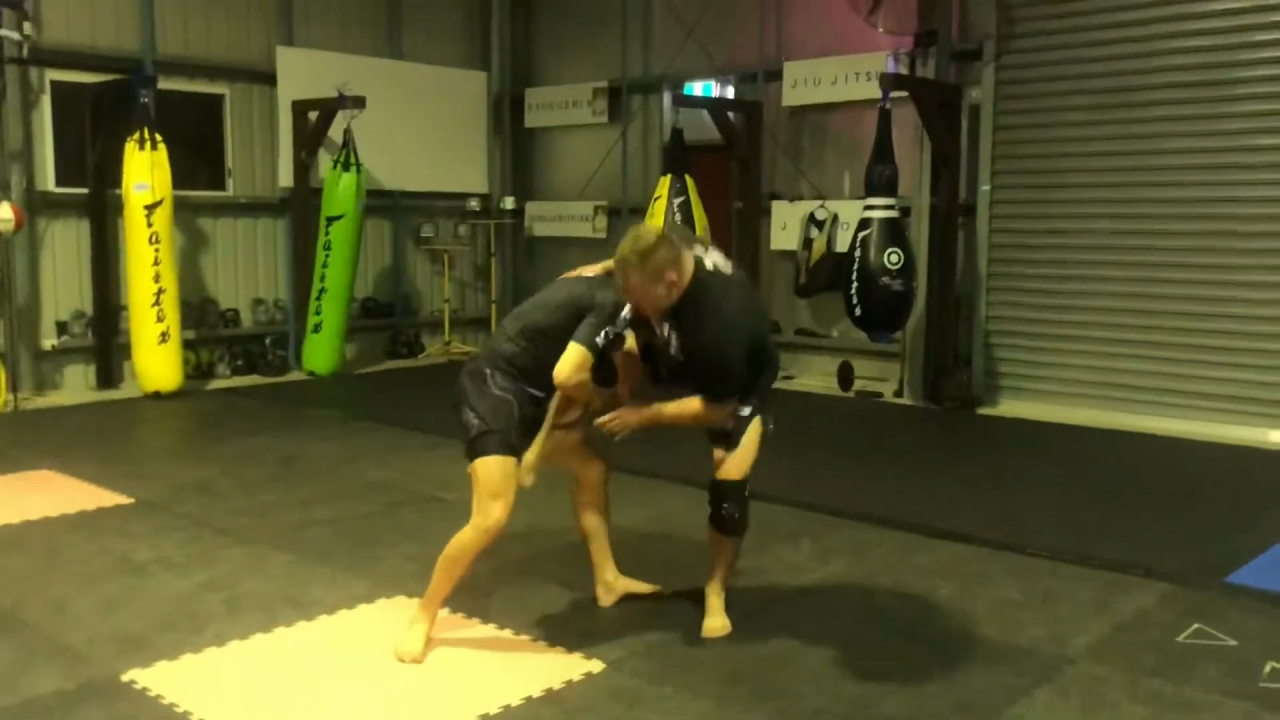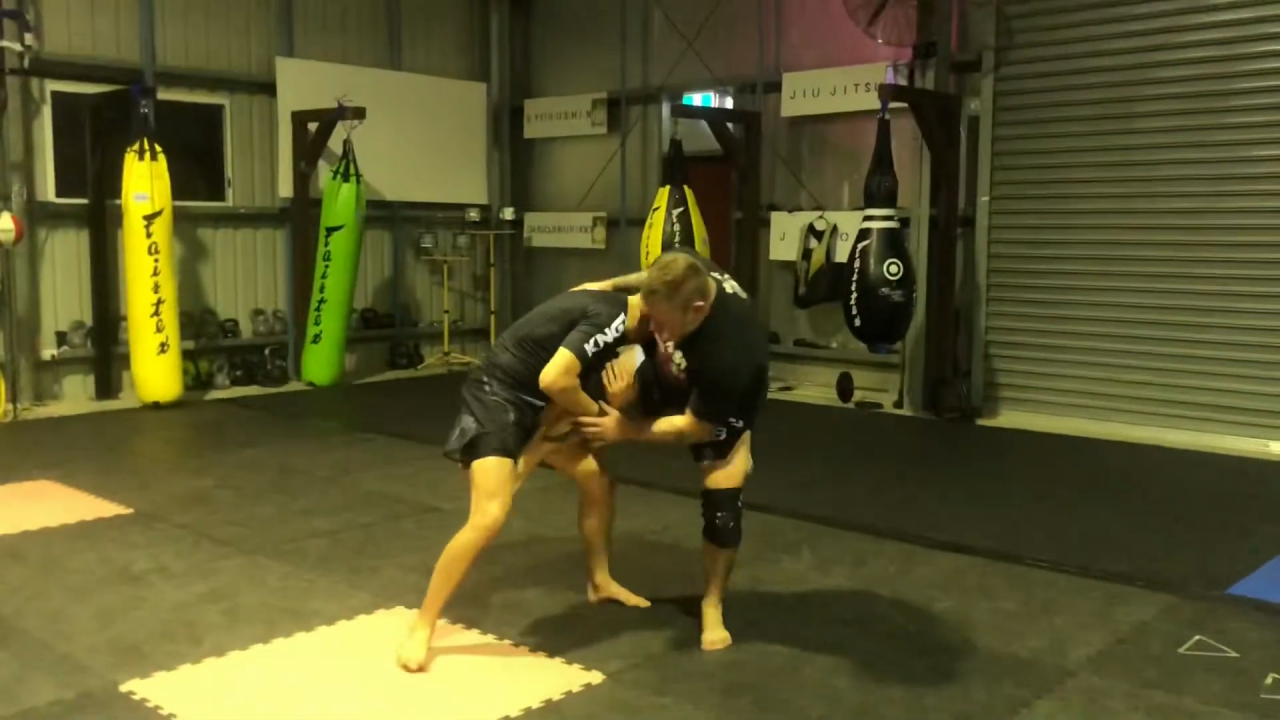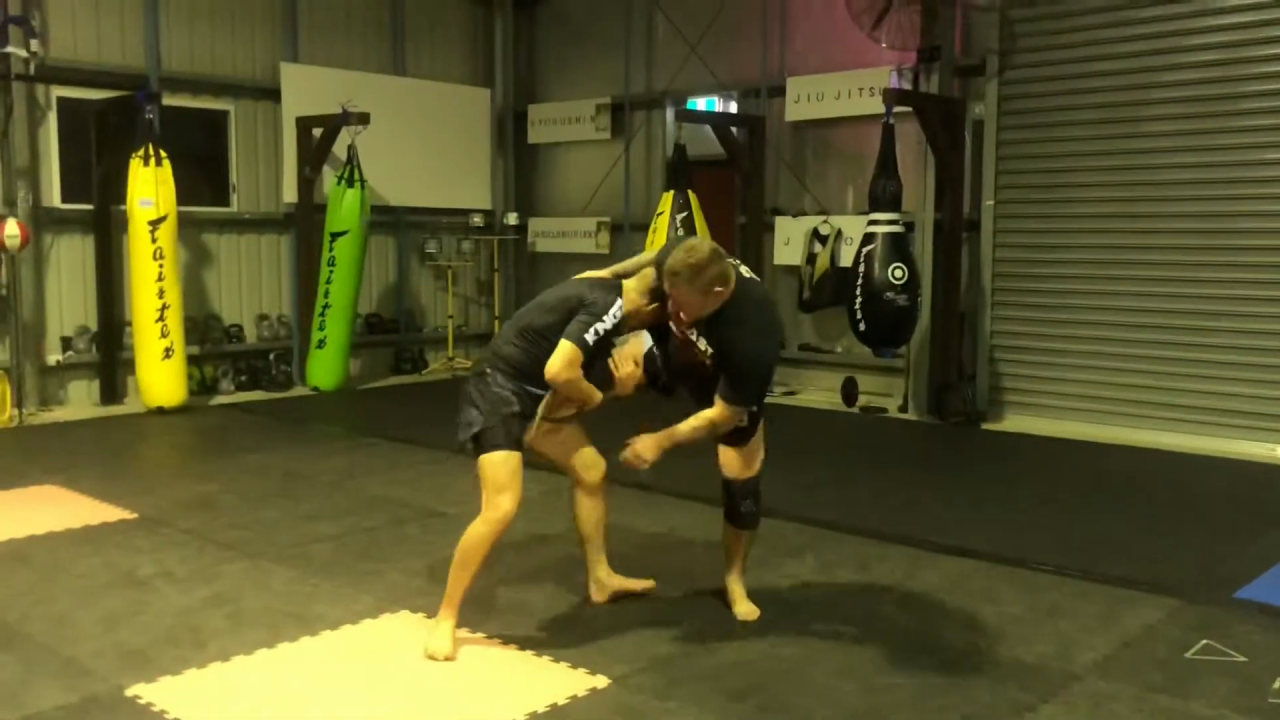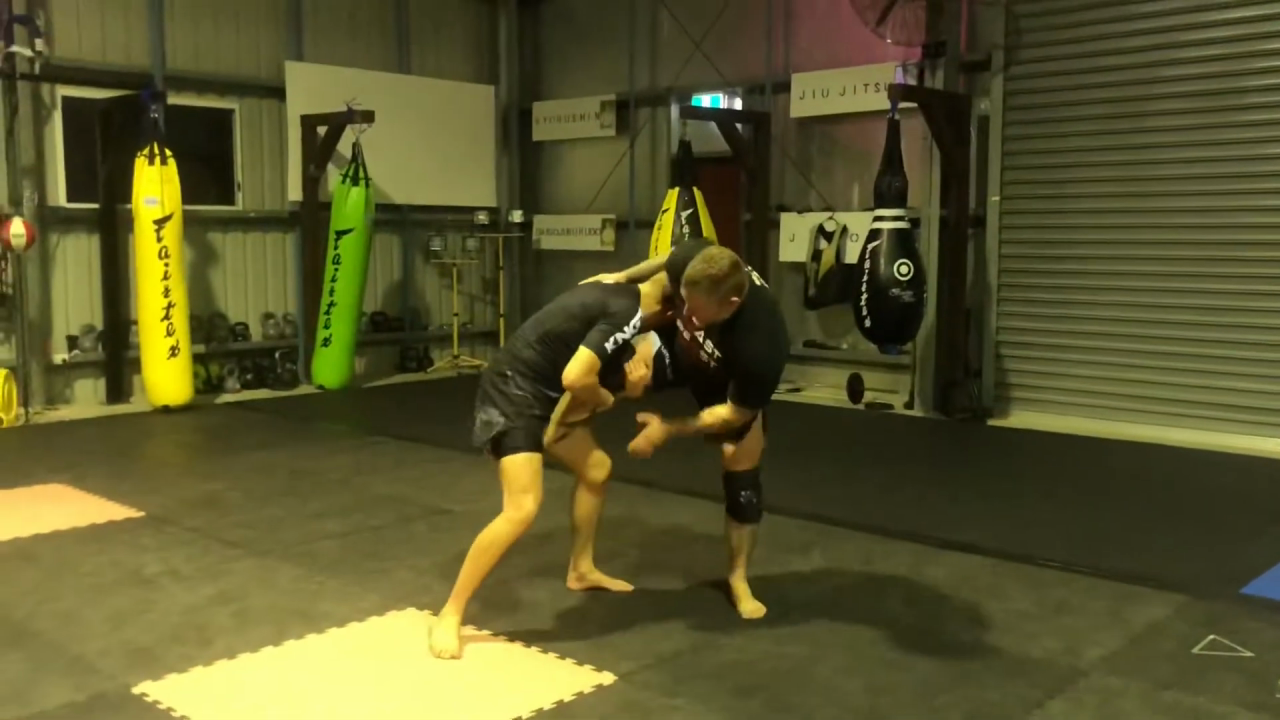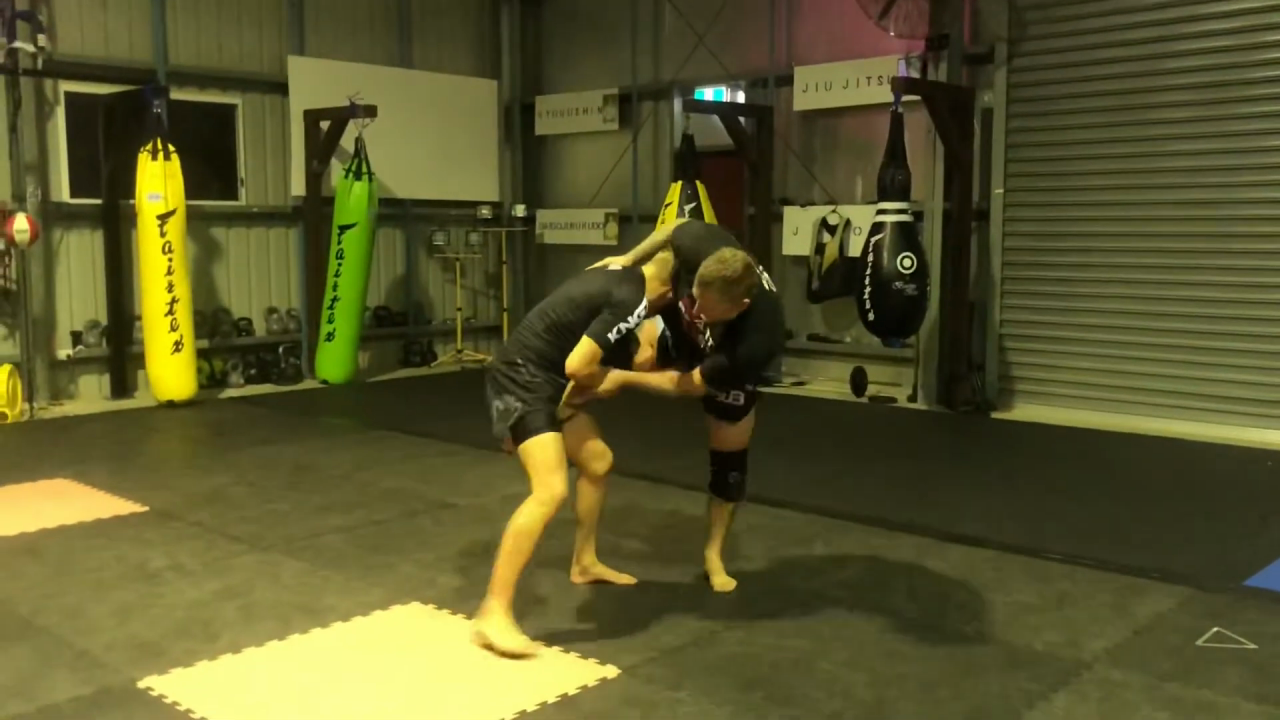
dt=0.2s
person 1, frame 1
left shoulder: (721, 324)
right shoulder: (673, 251)
left elbow: (715, 410)
left wrist: (646, 416)
right wrist: (604, 269)
left hip: (737, 386)
right hip: (681, 362)
left knee: (729, 486)
left ankle: (716, 593)
person 1, frame 2
left shoulder: (731, 354)
right shoulder: (685, 275)
left elbow: (697, 427)
left wrist: (627, 430)
right wrist: (611, 286)
left hip: (724, 407)
right hip: (670, 376)
left knee: (721, 501)
left ankle: (713, 606)
person 1, frame 3
left shoulder: (753, 338)
right shoulder: (685, 260)
left elbow: (723, 416)
left wrist: (661, 441)
right wrist: (610, 274)
left hip: (733, 388)
right hip: (671, 353)
left knee: (741, 485)
left ankle: (735, 581)
person 1, frame 4
left shoulder: (762, 345)
right shoulder: (693, 261)
left elbow: (734, 414)
left wrist: (668, 430)
right wrist: (624, 278)
left hip: (730, 389)
right hip: (678, 351)
left knee: (742, 478)
left ankle: (739, 578)
person 1, frame 5
left shoulder: (757, 344)
right shoulder: (702, 244)
left elbow: (695, 384)
right elbow: (675, 230)
left wrist: (626, 379)
right wrist: (629, 260)
left hip: (721, 370)
right hip: (678, 330)
left knee: (730, 460)
left ankle: (714, 554)
person 2, frame 1
left shoulder: (604, 287)
right shoulder: (615, 303)
right elbow: (568, 376)
right wrist: (597, 399)
left hip: (529, 389)
right hip: (497, 387)
left knee: (591, 471)
right knee: (491, 518)
left ankle: (608, 581)
right ankle: (422, 619)
person 2, frame 2
left shoulder: (606, 305)
right shoulder: (612, 318)
right elbow: (554, 381)
right wrist: (596, 413)
left hip: (531, 402)
right hip: (495, 397)
left knee: (597, 480)
right knee: (489, 517)
left ankle: (600, 582)
right ankle: (422, 627)
person 2, frame 3
left shoulder: (603, 290)
right shoulder: (608, 305)
right elbow: (559, 372)
left wrist: (620, 378)
right wrist: (594, 398)
left hip: (533, 392)
right hip: (500, 389)
left knee: (593, 472)
right knee: (501, 509)
left ankle: (600, 578)
right ankle: (445, 618)
person 2, frame 4
left shoulder: (617, 294)
right shoulder: (627, 313)
right elbow: (575, 378)
right wrist: (606, 400)
left hip: (541, 392)
right hip: (514, 392)
left knee: (597, 469)
right knee: (522, 509)
left ankle: (581, 570)
right ankle: (450, 615)
person 2, frame 5
left shoulder: (621, 274)
right shoulder: (633, 300)
right elbow: (578, 366)
right wrist: (605, 383)
left hip: (542, 375)
right hip: (522, 377)
left knee: (598, 462)
right knee: (551, 491)
left ankle: (585, 562)
right ankle: (494, 613)
